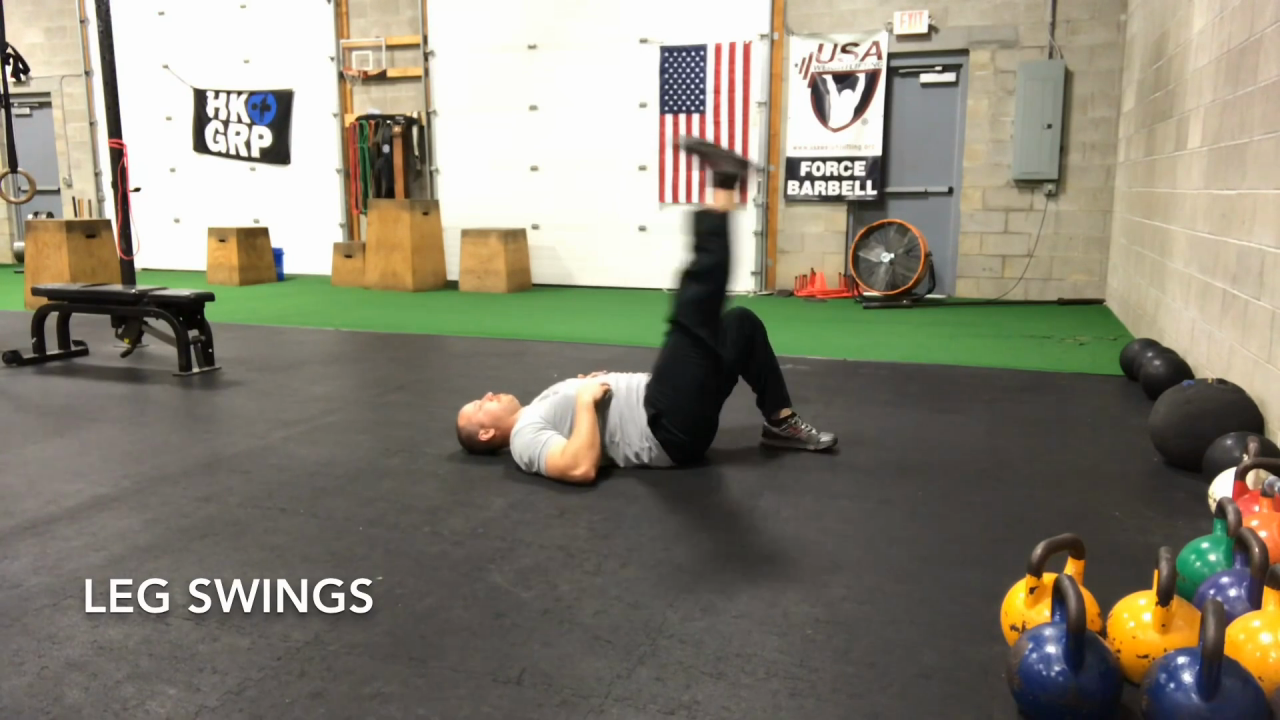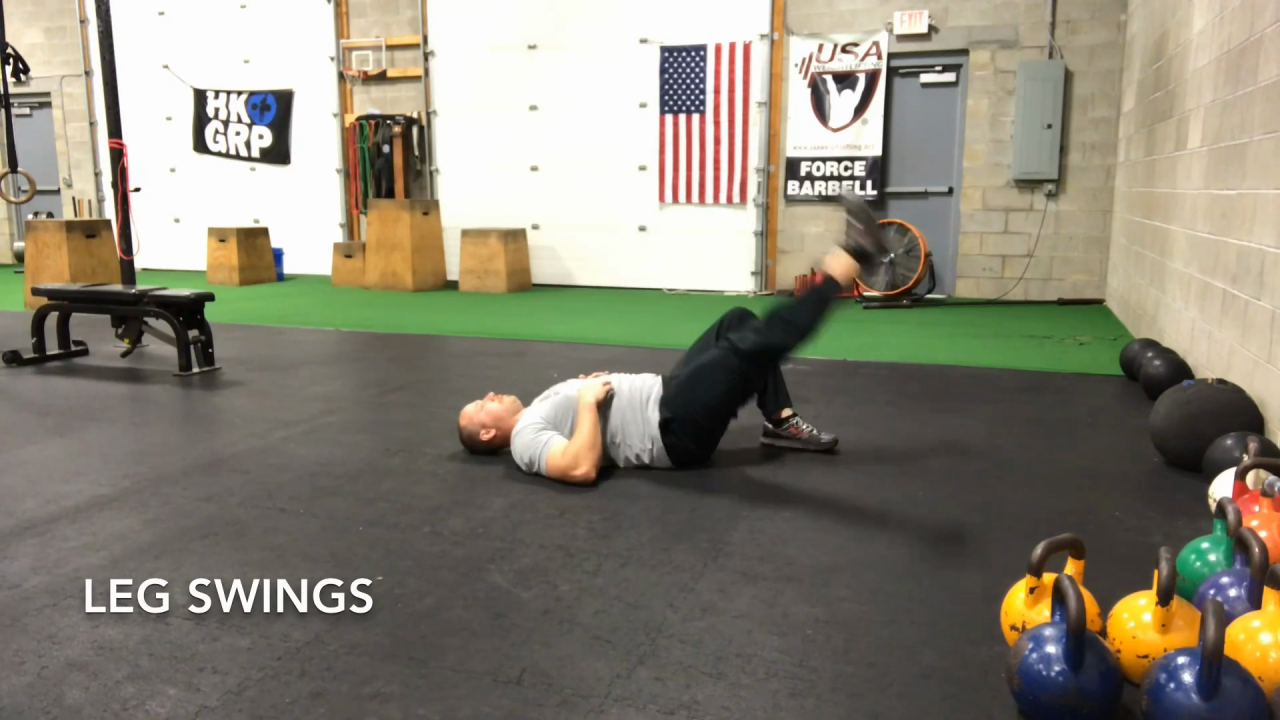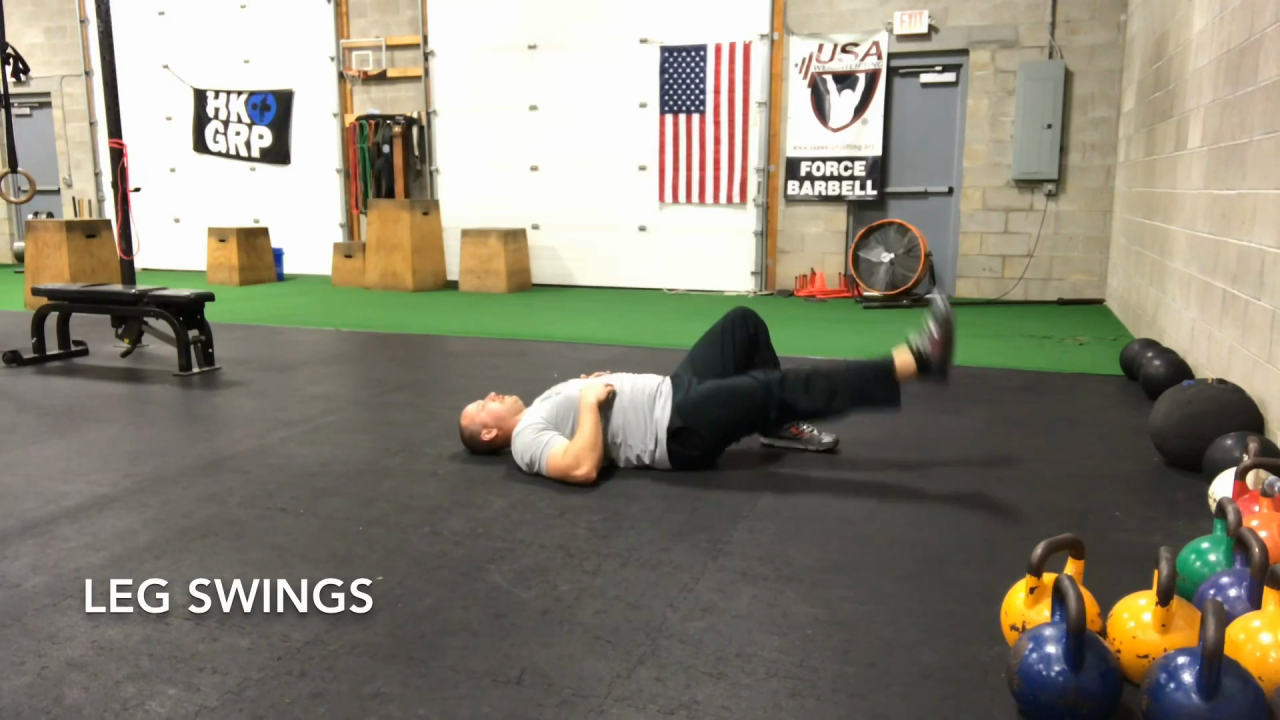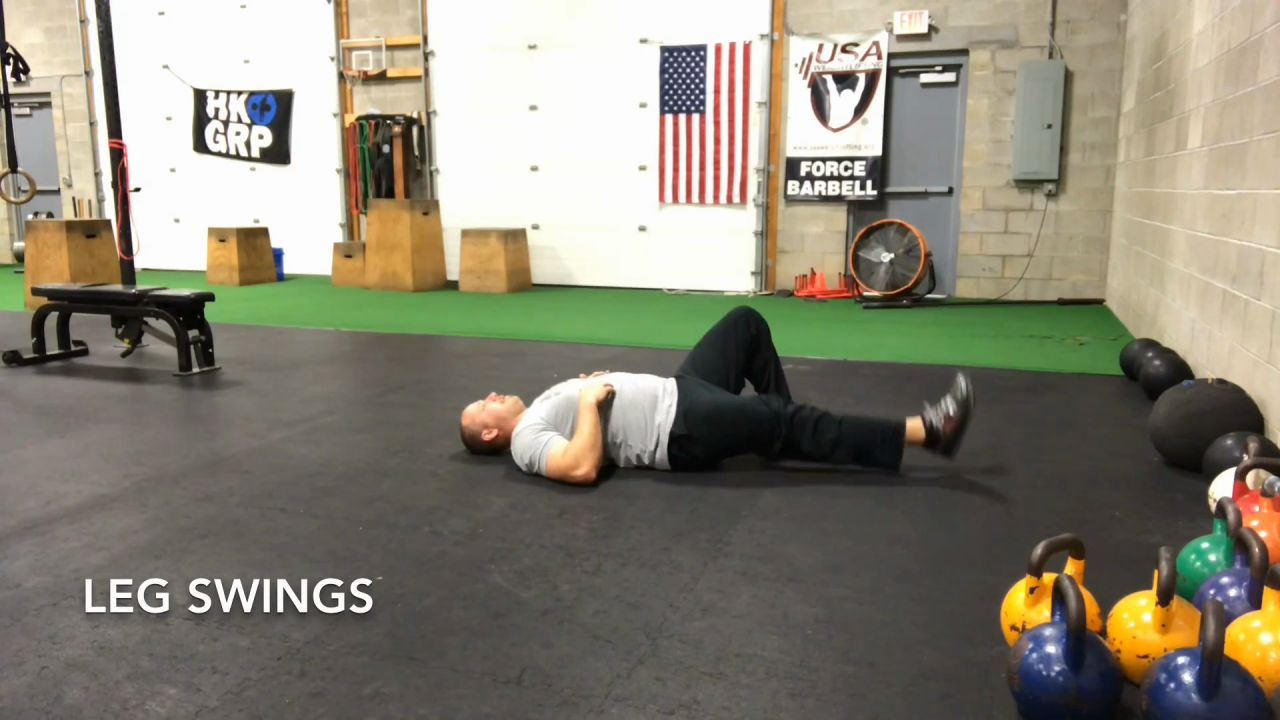
dt=0.2s
person 1, frame 1
left shoulder: (537, 414)
right shoulder: (527, 440)
right elbow: (583, 468)
left wrist: (594, 382)
right wrist: (587, 401)
left hip: (673, 416)
right hip: (673, 431)
left knee: (743, 324)
right knee: (693, 319)
left ankle: (782, 424)
person 1, frame 2
left shoulder: (536, 414)
right shoulder: (527, 437)
right elbow: (583, 467)
left wrist: (594, 382)
right wrist: (588, 400)
left hip: (658, 394)
right hip: (675, 430)
left knee: (738, 320)
right knee: (747, 346)
left ankle: (784, 423)
right ankle: (841, 270)
person 1, frame 3
left shoulder: (542, 410)
right shoulder: (527, 441)
right elbow: (584, 467)
left wrist: (595, 384)
right wrist: (591, 402)
left hip: (673, 394)
right hip: (680, 429)
left knee: (744, 323)
right knee: (780, 390)
left ankle: (786, 426)
right ankle: (912, 360)
person 1, frame 4
left shoulder: (543, 407)
right shoulder: (527, 440)
right elbow: (583, 467)
left wrist: (591, 387)
right wrist: (589, 402)
left hip: (678, 393)
right hip: (681, 433)
left knee: (746, 323)
right knee: (790, 426)
left ankle: (781, 415)
right ankle: (926, 432)
